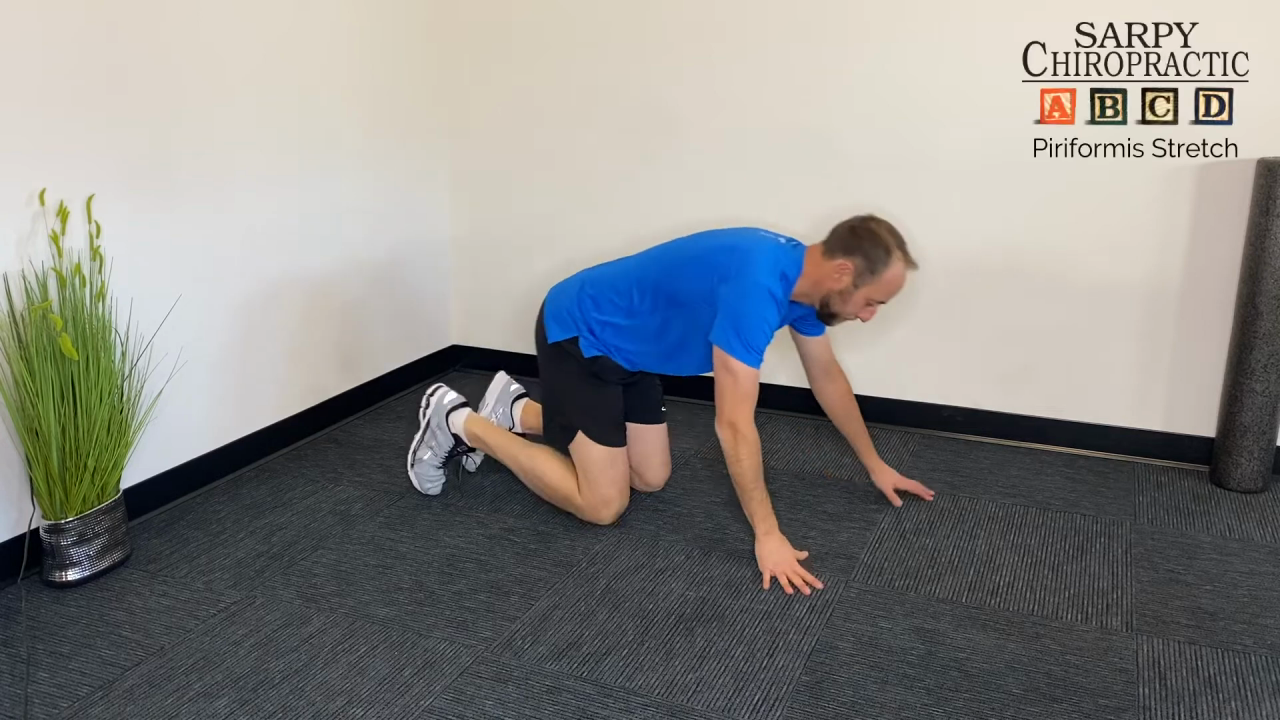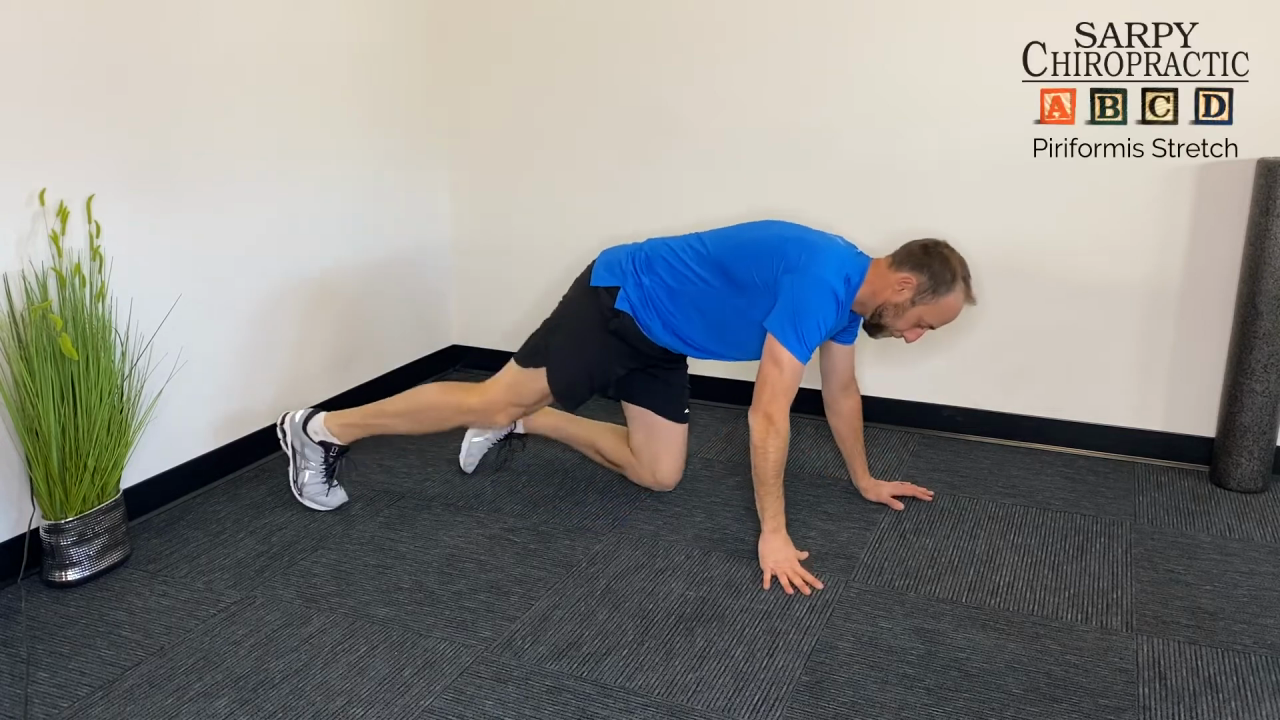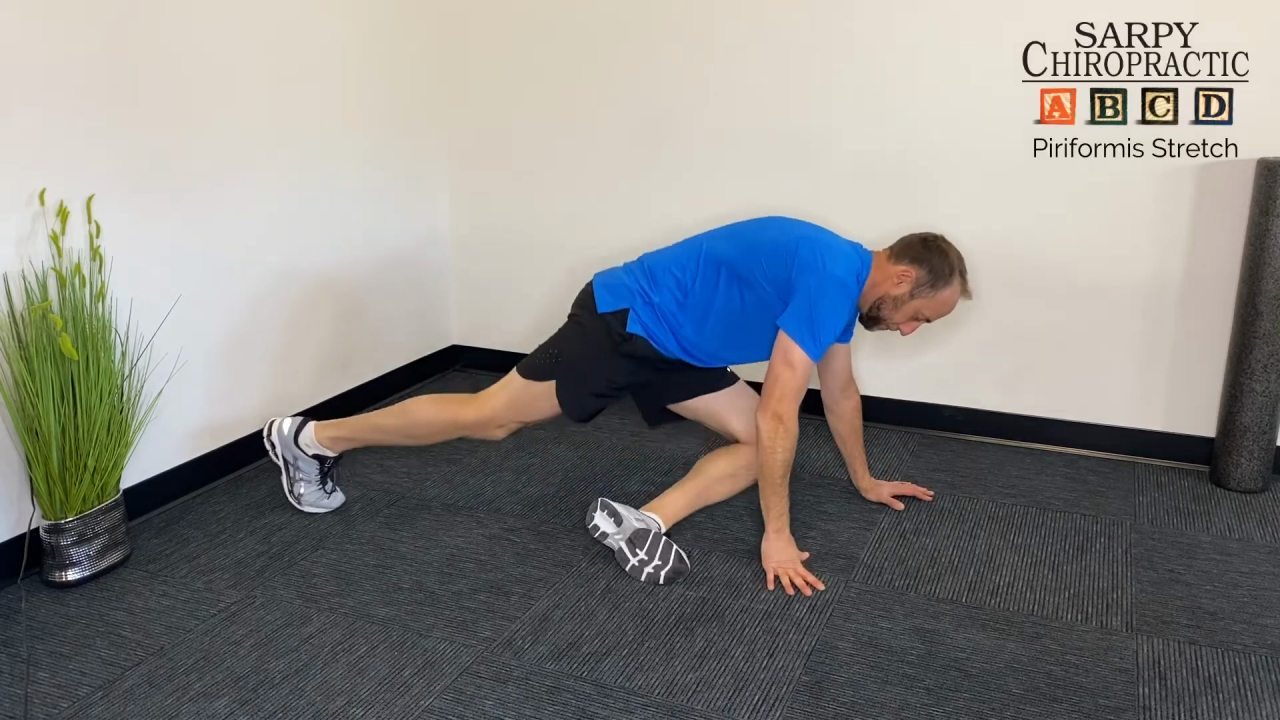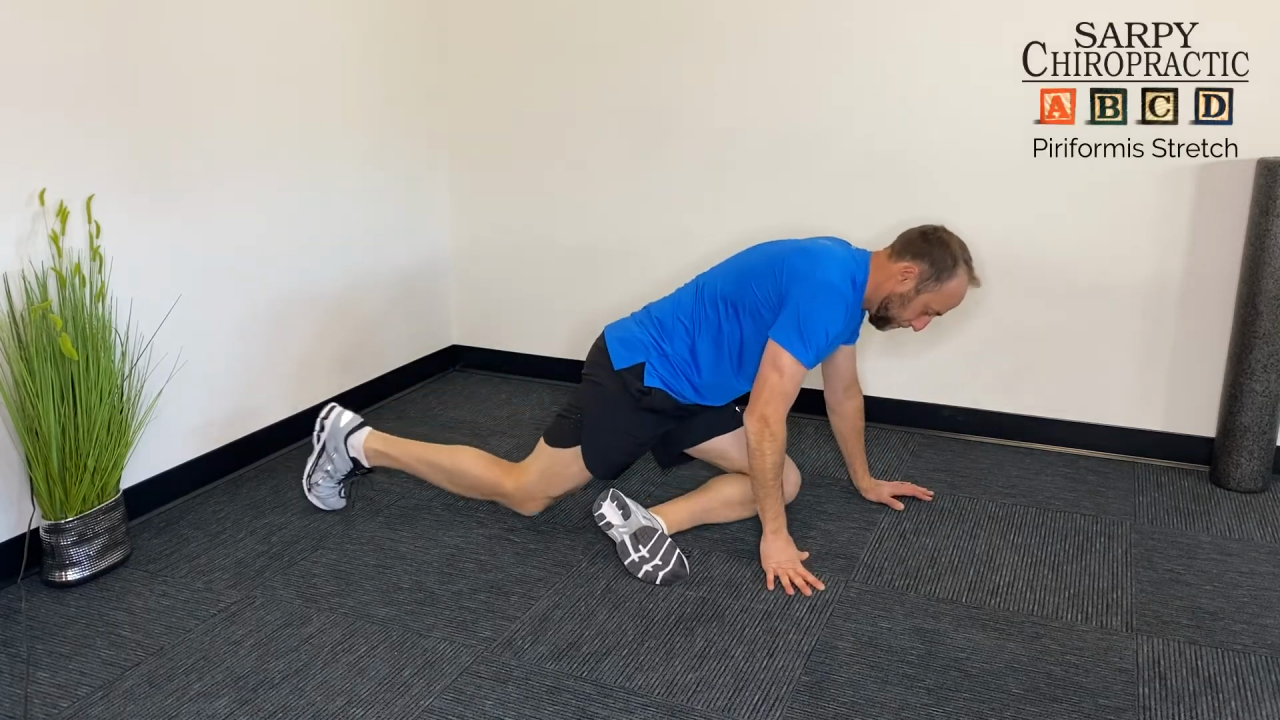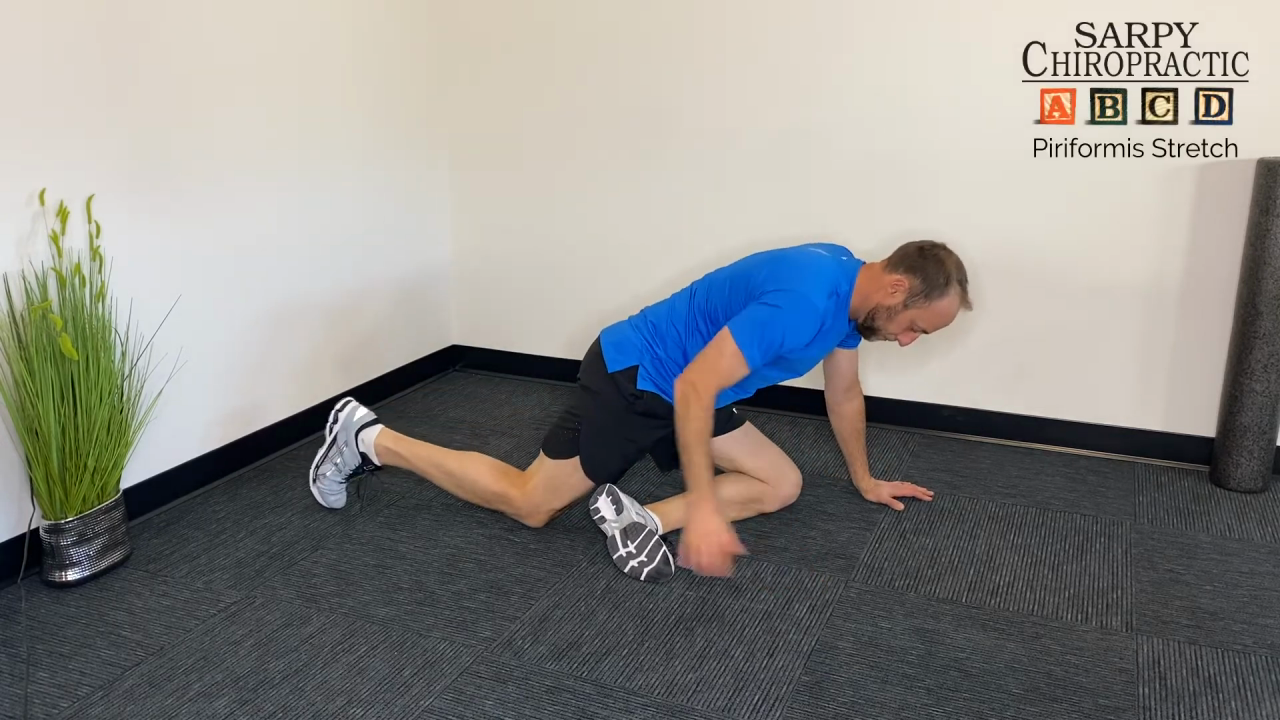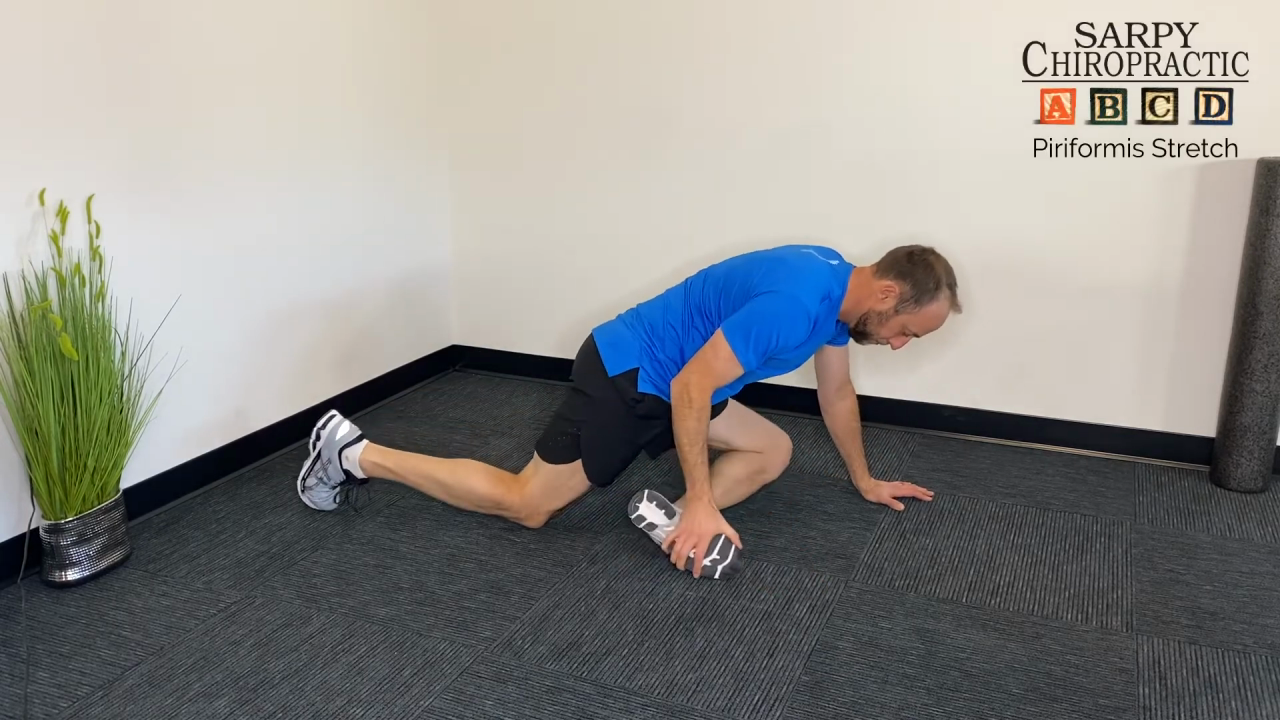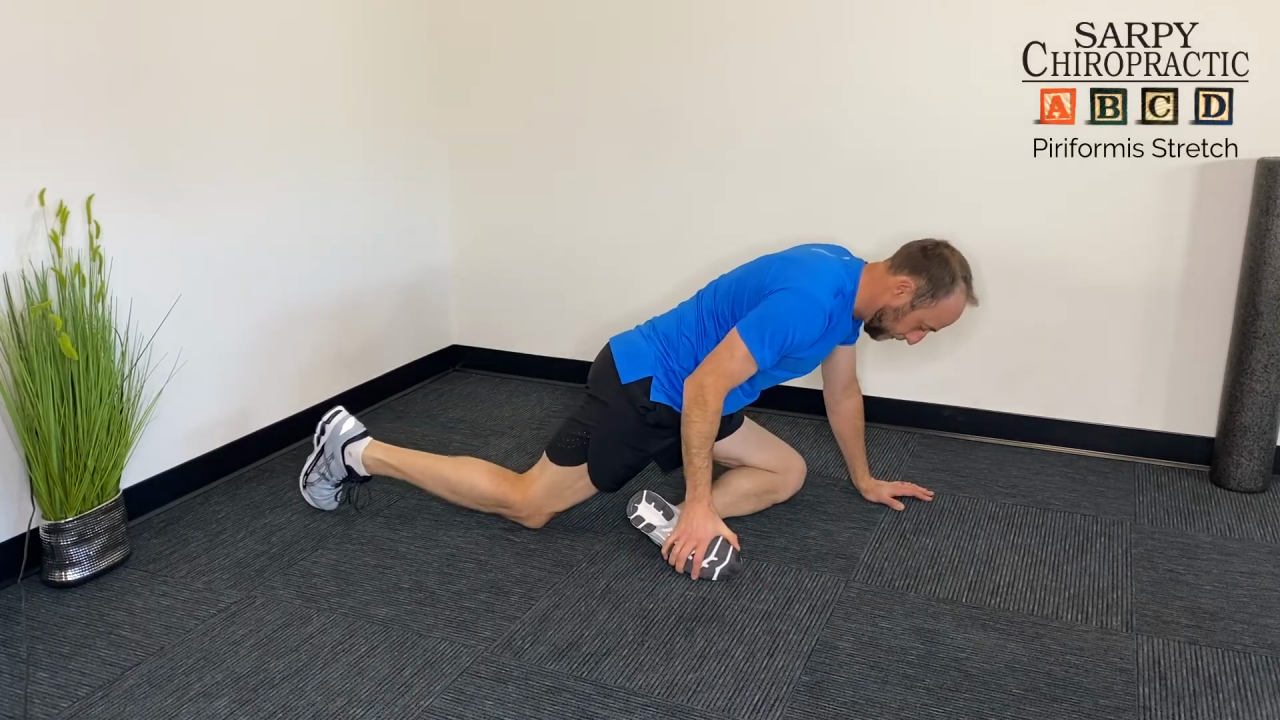
dt=0.7s
person 1, frame 1
left shoulder: (807, 280)
right shoulder: (754, 284)
left elbow: (827, 377)
right elbow: (732, 426)
left wrist: (875, 467)
right wrist: (767, 535)
left hip: (627, 340)
right hip: (577, 334)
left knee: (651, 478)
right knee: (601, 505)
left ankle: (519, 410)
right ankle: (461, 422)
person 1, frame 2
left shoulder: (850, 287)
right shoulder: (821, 283)
left elbow: (841, 391)
right elbow: (768, 417)
left wrist: (864, 480)
right wrist: (773, 535)
left hip: (655, 330)
right hip: (619, 300)
left knee: (658, 473)
right knee: (494, 403)
left ankle: (524, 412)
right ankle: (322, 430)
person 1, frame 3
left shoulder: (845, 281)
right shoulder: (832, 280)
left elbow: (840, 391)
right elbow: (778, 415)
left wrist: (864, 480)
right wrist: (777, 535)
left hip: (669, 343)
right hip: (626, 320)
left knee: (761, 448)
right knee: (490, 417)
left ankle: (642, 522)
right ankle: (309, 439)
person 1, frame 4
left shoulder: (849, 282)
right shoulder: (827, 287)
left elbow: (844, 391)
right elbow: (764, 418)
left wrist: (866, 481)
right wrist: (775, 536)
left hip: (684, 387)
right hip: (638, 372)
left knee: (783, 480)
right knee: (524, 493)
left ankle: (647, 521)
right ankle: (357, 442)
person 1, frame 5
left shoulder: (849, 288)
right shoulder: (803, 302)
left elbow: (844, 394)
right elbow: (693, 386)
left wrist: (865, 481)
right wrist: (704, 505)
left hip: (683, 385)
right hip: (633, 377)
left knee: (781, 485)
right knee: (528, 504)
left ankle: (641, 519)
right ankle: (370, 438)
person 1, frame 6
left shoulder: (838, 285)
right shoulder: (796, 302)
left elbow: (837, 392)
right elbow: (692, 388)
left wrist: (865, 480)
right wrist: (702, 505)
left hip: (663, 380)
right hip: (627, 375)
left knee: (774, 450)
right knee: (526, 505)
left ankle: (671, 519)
right ankle: (357, 453)
person 1, frame 7
left shoulder: (847, 283)
right shoulder: (810, 299)
left elbow: (842, 390)
right elbow: (706, 388)
left wrist: (865, 480)
right wrist: (701, 505)
left hip: (674, 391)
right hip: (642, 386)
left knee: (787, 473)
right knee: (526, 504)
left ankle: (669, 517)
right ankle: (358, 449)
